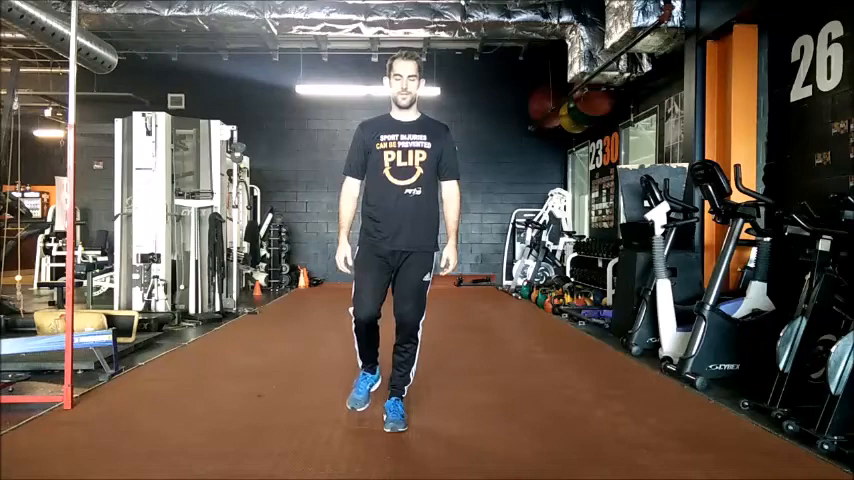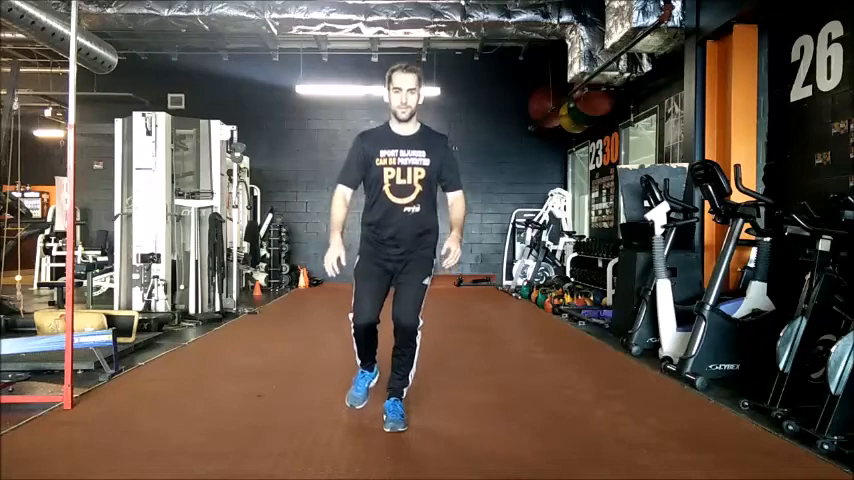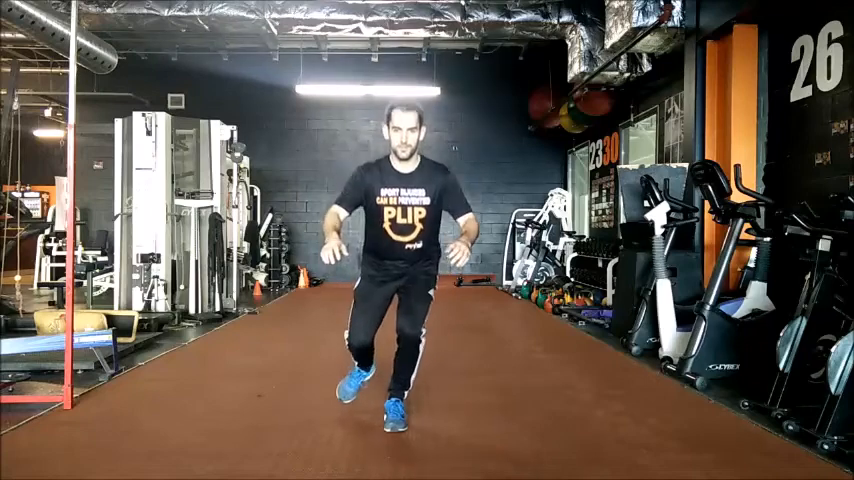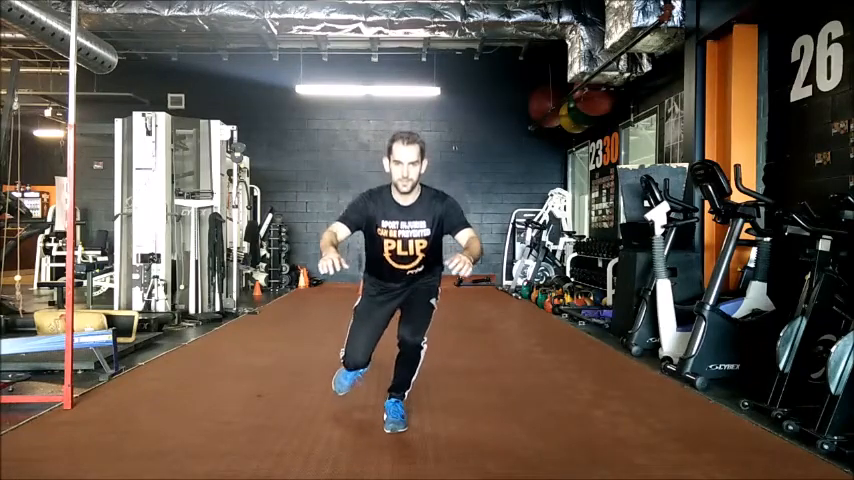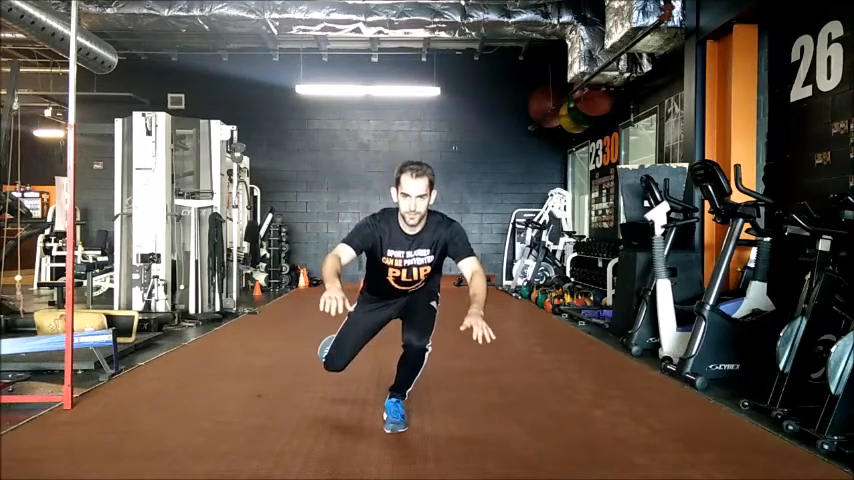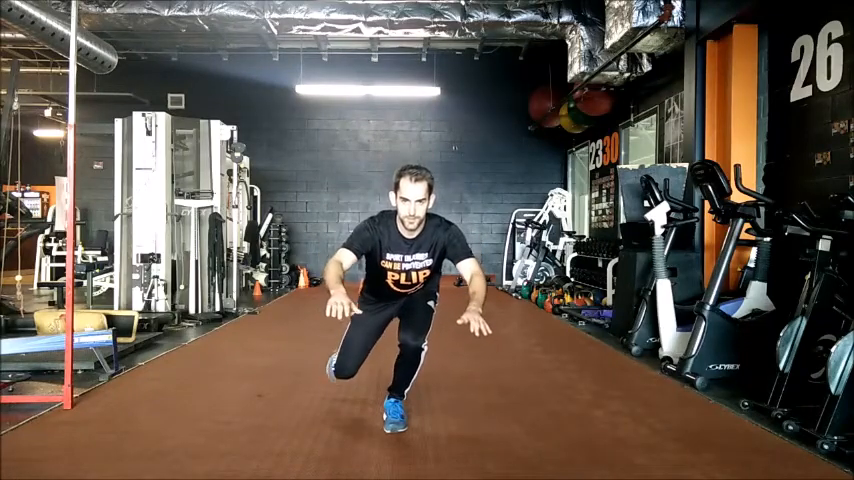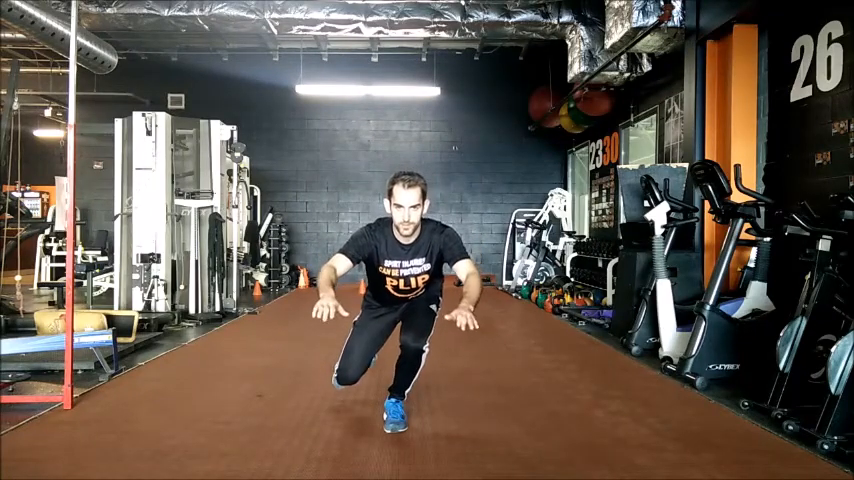
dt=0.5s
person 1, frame 1
left shoulder: (438, 133)
right shoulder: (368, 131)
left elbow: (450, 190)
right elbow: (351, 187)
left wrist: (452, 242)
right wrist: (343, 238)
left hip: (419, 246)
right hip: (373, 245)
left knee: (409, 323)
right knee: (364, 314)
left ankle: (396, 398)
right ankle: (368, 372)
person 1, frame 2
left shoulder: (438, 145)
right shoulder: (367, 142)
left elbow: (455, 196)
right elbow: (343, 193)
left wrist: (455, 233)
right wrist: (335, 238)
left hip: (418, 251)
right hip: (374, 249)
left knee: (407, 323)
right knee: (363, 318)
left ankle: (395, 398)
right ankle: (366, 370)
person 1, frame 3
left shoulder: (440, 177)
right shoulder: (367, 175)
left elbow: (469, 220)
right elbow: (335, 212)
left wrist: (465, 240)
right wrist: (332, 236)
left hip: (420, 269)
right hip: (377, 268)
left knee: (410, 332)
right knee: (359, 338)
left ankle: (395, 399)
right ankle: (363, 368)
person 1, frame 4
left shoulder: (441, 204)
right shoulder: (369, 202)
left elbow: (471, 239)
right elbow: (334, 231)
left wrist: (467, 255)
right wrist: (329, 248)
left hip: (422, 285)
right hip: (378, 285)
left knee: (412, 339)
right knee: (354, 359)
left ankle: (396, 399)
right ankle: (355, 367)
person 1, frame 5
left shoulder: (447, 230)
right shoulder: (375, 225)
left elbow: (474, 271)
right elbow: (336, 256)
left wrist: (475, 310)
right wrist: (333, 285)
left hip: (421, 295)
right hip: (377, 297)
left knee: (416, 343)
right knee: (334, 363)
left ankle: (396, 400)
right ankle: (335, 343)
person 1, frame 6
left shoulder: (445, 232)
right shoulder: (373, 228)
left elbow: (474, 273)
right elbow: (336, 262)
left wrist: (474, 307)
right wrist: (337, 291)
left hip: (420, 297)
right hip: (376, 298)
left knee: (412, 343)
right knee: (343, 370)
left ankle: (395, 400)
right ankle: (342, 356)
person 1, frame 7
left shoulder: (442, 236)
right shoulder: (371, 235)
left elbow: (470, 274)
right elbow: (332, 267)
left wrist: (466, 306)
right wrist: (327, 294)
left hip: (422, 300)
right hip: (379, 303)
left knee: (413, 344)
right knee: (347, 376)
left ankle: (395, 400)
right ankle: (367, 354)
